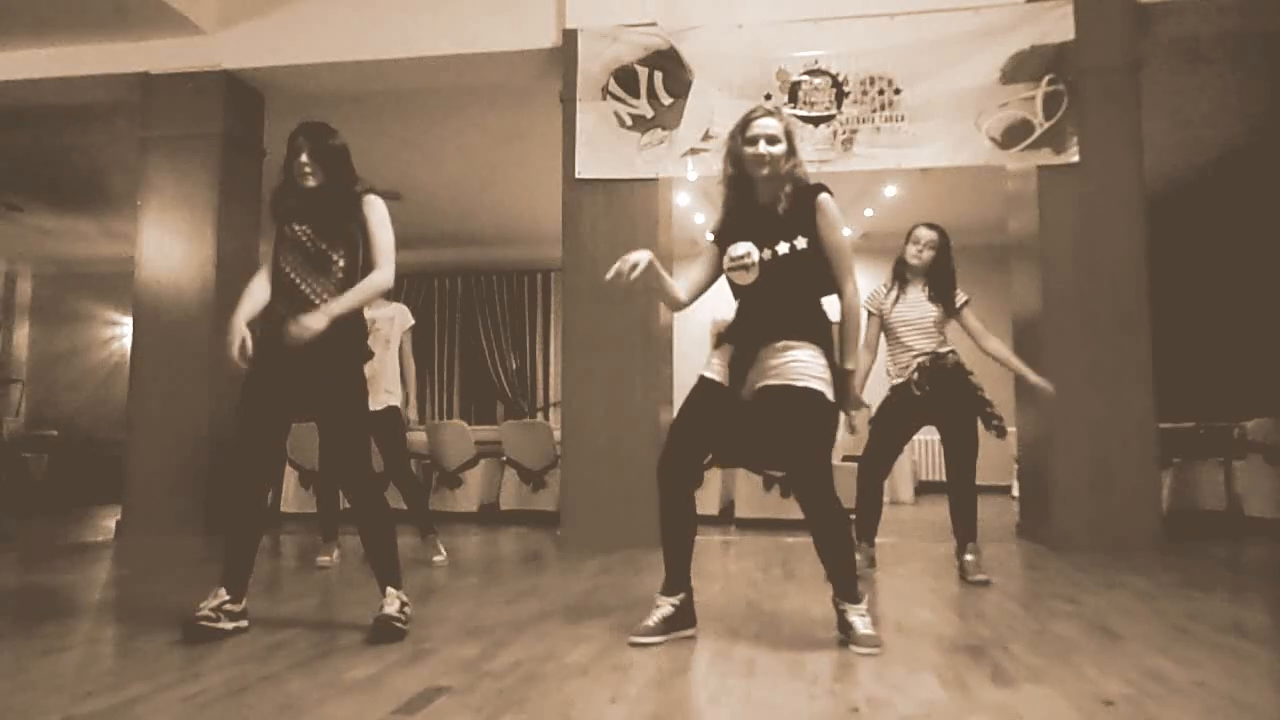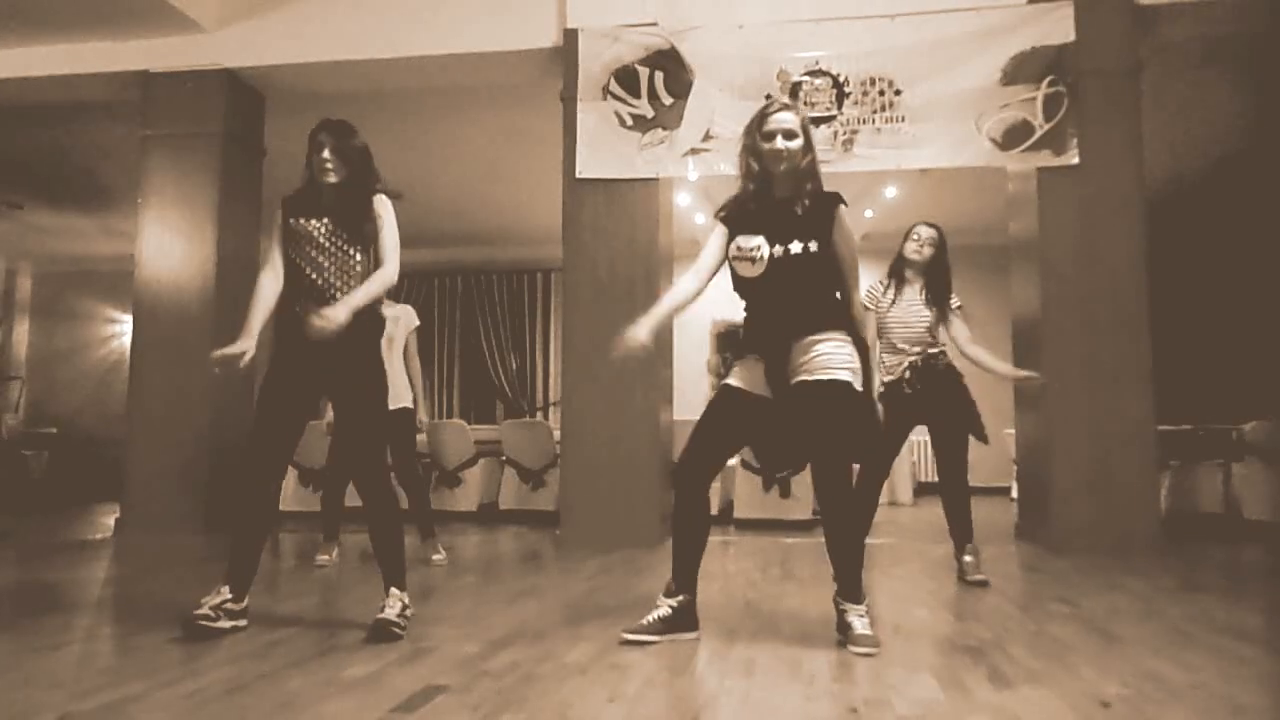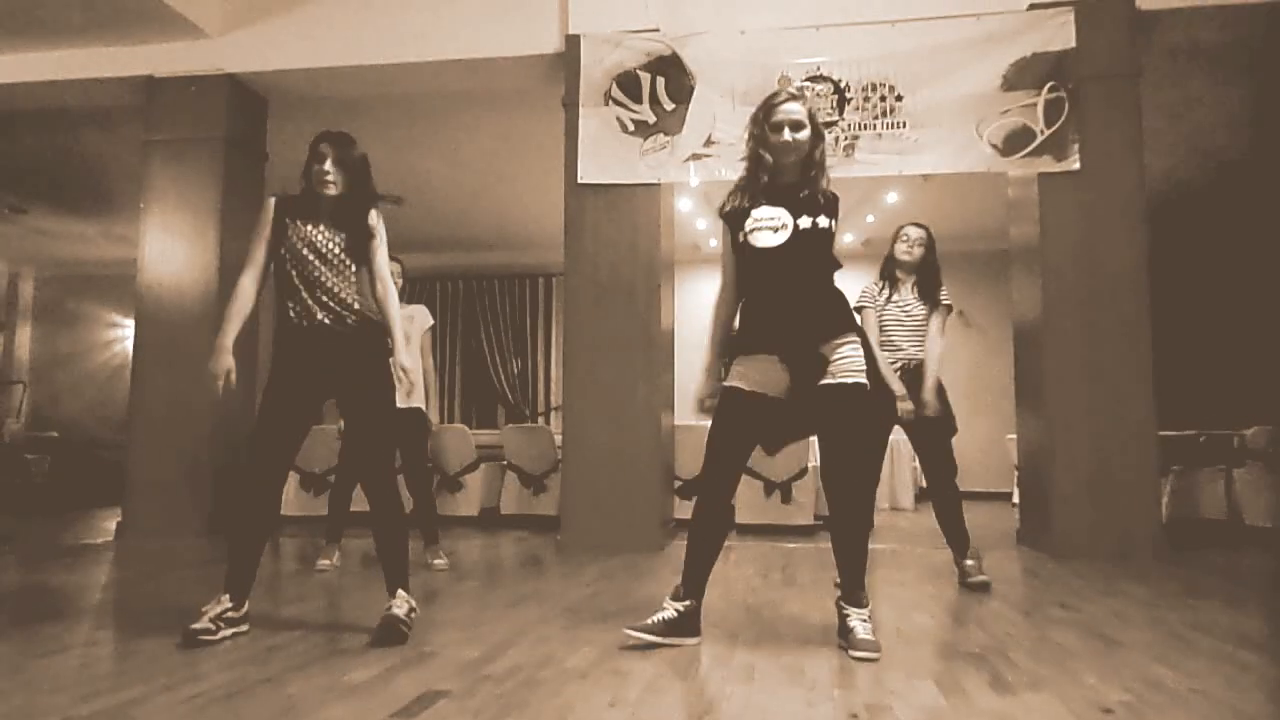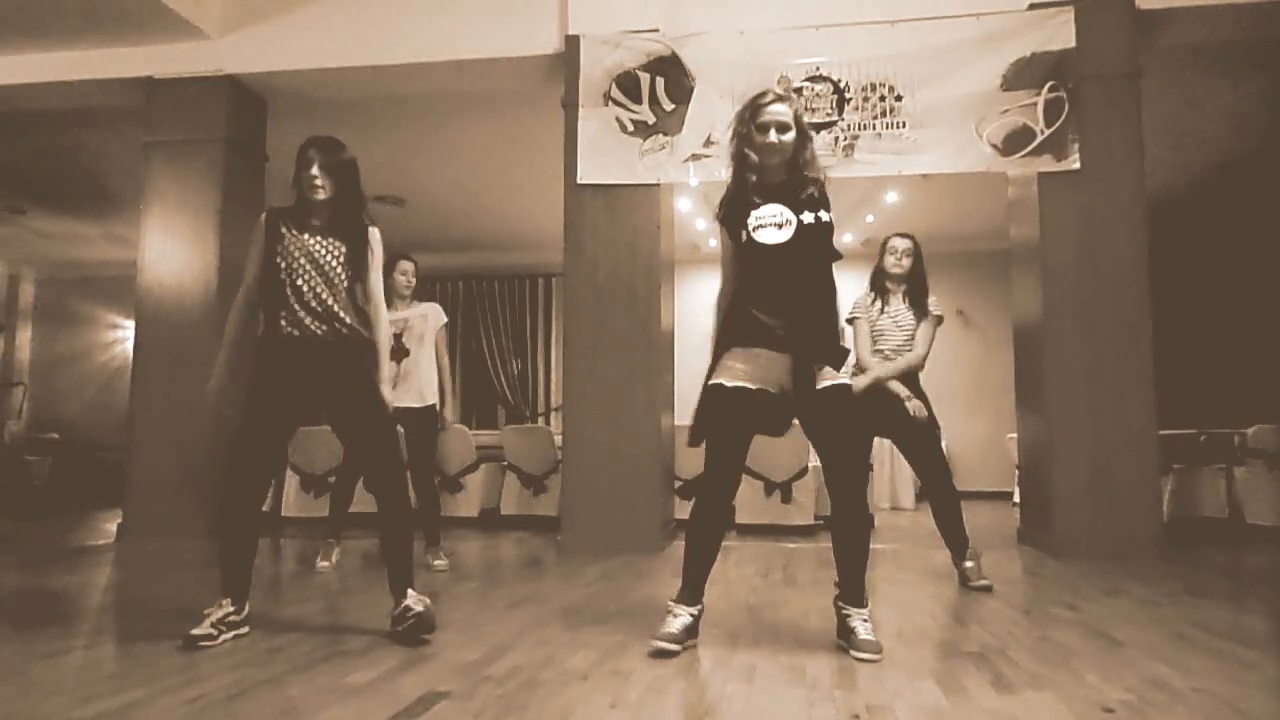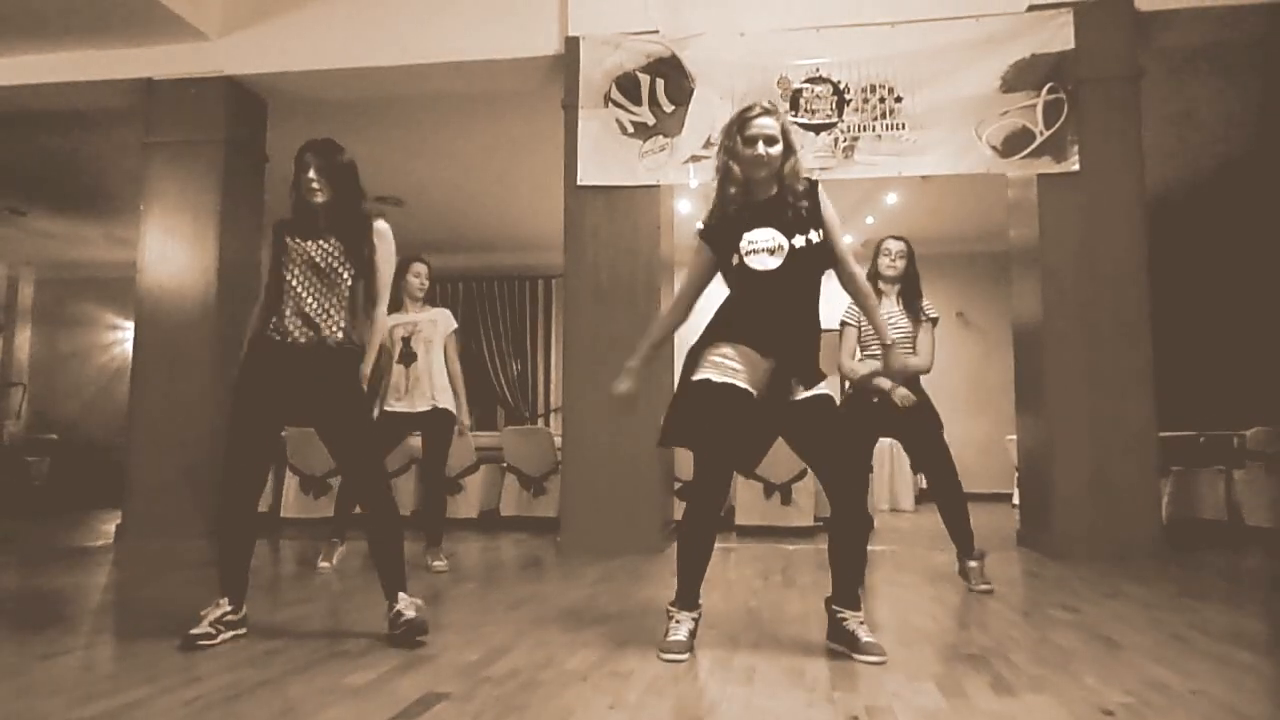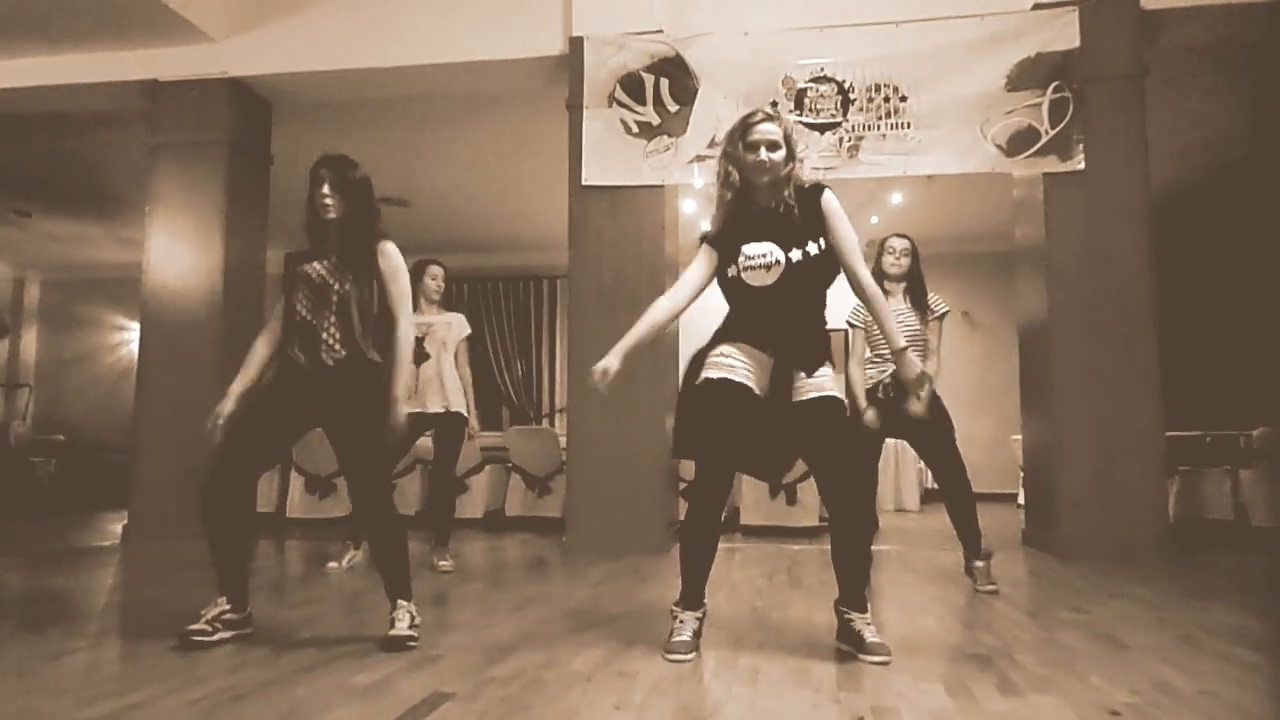
dt=0.2s
person 1, frame 1
left shoulder: (814, 201)
right shoulder: (731, 224)
left elbow: (847, 288)
right elbow: (680, 298)
left wrist: (845, 368)
right wrist: (650, 264)
left hip: (793, 352)
right hip: (735, 355)
left knee: (811, 481)
right knee: (674, 469)
left ankle: (850, 604)
right ankle: (676, 601)
person 1, frame 2
left shoulder: (827, 208)
right shoulder: (736, 215)
left elbow: (852, 292)
right elbow: (695, 278)
left wrist: (860, 367)
right wrist: (649, 321)
left hip: (820, 347)
right hip: (759, 358)
left knee: (832, 479)
right knee: (691, 469)
left ankle: (851, 605)
right ankle: (679, 603)
person 1, frame 3
left shoulder: (825, 201)
right shoulder: (742, 203)
right elbow: (730, 293)
right wrist: (710, 371)
left hip: (831, 350)
right hip: (760, 355)
left knee: (849, 482)
right knee: (715, 479)
left ankle: (854, 610)
right ankle: (685, 606)
person 1, frame 4
left shoulder: (816, 190)
right shoulder: (737, 204)
left wrist: (836, 339)
right wrist: (718, 360)
left hip: (820, 351)
right hip: (753, 350)
left knee: (849, 483)
right knee: (717, 481)
left ankle: (853, 610)
right ankle: (688, 607)
person 1, frame 5
left shoulder: (809, 197)
right shoulder: (721, 223)
left elbow: (848, 270)
right elbow: (682, 300)
left wrist: (886, 339)
right wrist: (634, 366)
left hip: (799, 365)
right hip: (734, 356)
left knee: (850, 488)
right knee: (710, 488)
left ankle: (846, 614)
right ankle: (684, 612)
person 1, frame 6
left shoulder: (817, 202)
right shoulder: (726, 231)
left elbow: (860, 277)
right elbow: (677, 296)
left wrist: (901, 347)
right wrist: (618, 351)
left hip: (808, 364)
right hip: (740, 358)
left knee: (853, 492)
right knee: (710, 488)
left ankle: (853, 615)
right ankle: (689, 612)
person 2, frame 1
left shoulder: (365, 205)
right shoulder: (287, 214)
left elbow: (383, 274)
right elbow: (267, 277)
left wrist: (327, 315)
right wrist: (238, 320)
left hip: (334, 355)
right hip: (274, 355)
left knee: (353, 473)
right knee: (249, 474)
left ankle: (392, 594)
right ankle: (231, 596)
person 2, frame 2
left shoulder: (374, 204)
right shoulder: (291, 210)
left elbow: (389, 271)
right elbow: (273, 273)
left wrist: (343, 307)
right wrist: (248, 337)
left hip: (355, 348)
right hip: (296, 348)
left knee: (368, 470)
right knee: (262, 469)
left ankle: (396, 594)
right ankle: (233, 594)
person 2, frame 3
left shoulder: (367, 220)
right shoulder: (279, 210)
left elbow: (384, 283)
right elbow: (252, 276)
left wrist: (400, 344)
right wrist: (224, 344)
left hip: (361, 353)
right hip: (298, 352)
left knee: (376, 474)
right knee: (261, 472)
left ankle: (399, 596)
right ankle: (233, 600)
person 2, frame 4
left shoulder: (363, 234)
right shoulder: (274, 223)
left elbow: (375, 305)
right elbow: (249, 294)
left wrist: (383, 375)
right wrist: (221, 362)
left hip: (347, 364)
right hip: (283, 363)
left knee: (389, 476)
right knee: (243, 481)
left ankle: (406, 596)
right ankle: (233, 604)
person 2, frame 5
left shoulder: (372, 232)
right shoulder: (282, 233)
left elbow: (377, 307)
right elbow: (265, 304)
left wrist: (363, 372)
right wrist: (242, 372)
left hip: (333, 370)
right hip: (270, 368)
left knee: (370, 483)
right knee: (239, 485)
left ankle: (398, 599)
right ankle: (230, 604)
person 2, frame 6
left shoulder: (380, 251)
right shoulder: (297, 261)
left elbow: (401, 326)
right elbow: (274, 330)
left wrist: (397, 400)
right wrist: (233, 395)
left hip: (352, 386)
right hip: (293, 385)
left knee: (373, 496)
right knee: (223, 484)
left ankle: (402, 606)
right ankle: (232, 605)
person 3, frame 1
left shoulder: (949, 294)
right shoulder: (882, 295)
left elbow: (985, 339)
right elbow: (868, 349)
left wrist: (1029, 374)
right wrist: (855, 397)
left hip: (949, 385)
right hip: (904, 392)
left knee: (961, 471)
right knee: (871, 466)
left ankle: (968, 551)
right ankle: (864, 548)
person 3, frame 2
left shoulder: (943, 296)
right shoulder: (878, 292)
left elbow: (966, 344)
right elbow: (866, 348)
left wrist: (1010, 371)
left hip: (939, 386)
right hip: (896, 391)
left knee: (953, 473)
right knee: (871, 471)
left ankle: (965, 553)
right ankle: (853, 553)
person 3, frame 3
left shoulder: (936, 294)
right shoulder: (873, 292)
left elbow: (935, 344)
right elbow: (872, 345)
left wrist: (928, 389)
left hip: (921, 386)
left knee: (941, 473)
left ankle: (965, 557)
person 3, frame 4
left shoulder: (927, 304)
right shoulder: (865, 303)
left elbow: (918, 356)
right elbow: (863, 357)
left wrist: (872, 377)
right wrist: (899, 391)
left hip: (907, 394)
right hip: (864, 399)
left knee: (937, 477)
left ankle: (965, 558)
person 3, frame 5
left shoulder: (920, 307)
right shoulder: (857, 307)
left elbow: (925, 361)
right elbow: (845, 363)
left wrist: (876, 365)
right wrist: (887, 385)
left hip: (908, 397)
right hip: (864, 401)
left knee: (944, 477)
left ankle: (970, 559)
person 3, frame 6
left shoulder: (928, 303)
right shoulder: (864, 307)
left elbow: (933, 360)
right elbow: (855, 363)
right wrist: (863, 405)
right hip: (875, 400)
left knee: (953, 477)
left ankle: (976, 559)
person 4, frame 1
left shoulder: (398, 312)
left elbow: (407, 359)
left wrist: (412, 404)
left hip: (385, 402)
left knee: (400, 471)
right knee: (330, 472)
left ankle: (430, 535)
right ankle: (329, 541)
person 4, frame 2
left shoulder: (403, 313)
left elbow: (413, 360)
left wrist: (421, 405)
right wrist: (331, 407)
left hip: (397, 404)
left knee: (408, 472)
right knee: (337, 473)
left ankle: (430, 538)
right ankle: (330, 540)
person 4, frame 3
left shoulder: (418, 314)
left elbow: (427, 361)
left wrist: (433, 405)
left hip: (409, 405)
left knee: (417, 473)
right knee: (348, 473)
left ankle: (432, 543)
right ankle: (332, 542)
person 4, frame 4
left shoulder: (432, 312)
left elbow: (443, 359)
left wrist: (448, 403)
left hip: (422, 403)
left knee: (423, 475)
right knee: (350, 469)
left ankle: (433, 545)
right ankle: (332, 541)
person 4, frame 5
left shoulder: (442, 317)
right shoulder: (387, 322)
left elbow: (453, 364)
left wrist: (463, 407)
left hip: (437, 407)
right hip: (396, 407)
left knee: (433, 476)
left ankle: (434, 546)
right ankle: (336, 540)
person 4, frame 6
left shoulder: (456, 321)
left elbow: (464, 368)
left wrist: (472, 412)
left hip: (450, 409)
right hip: (409, 408)
left knee: (443, 477)
left ankle: (441, 547)
right ankle: (353, 543)
